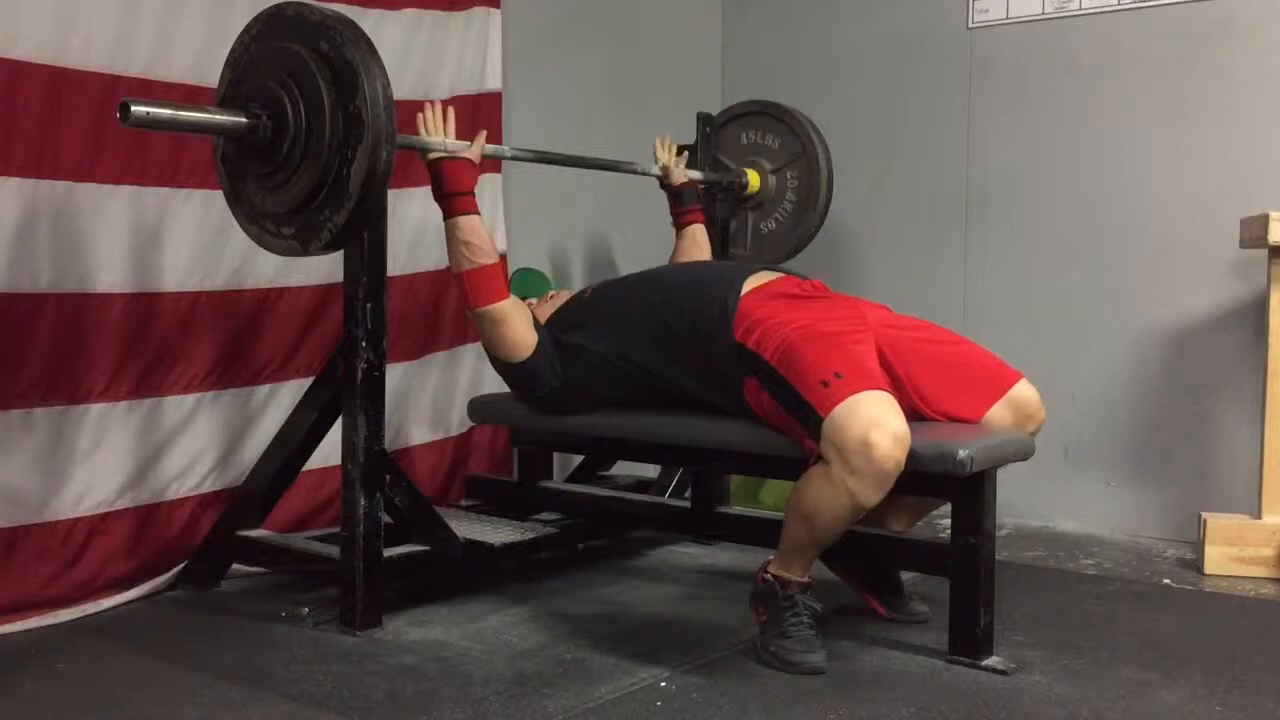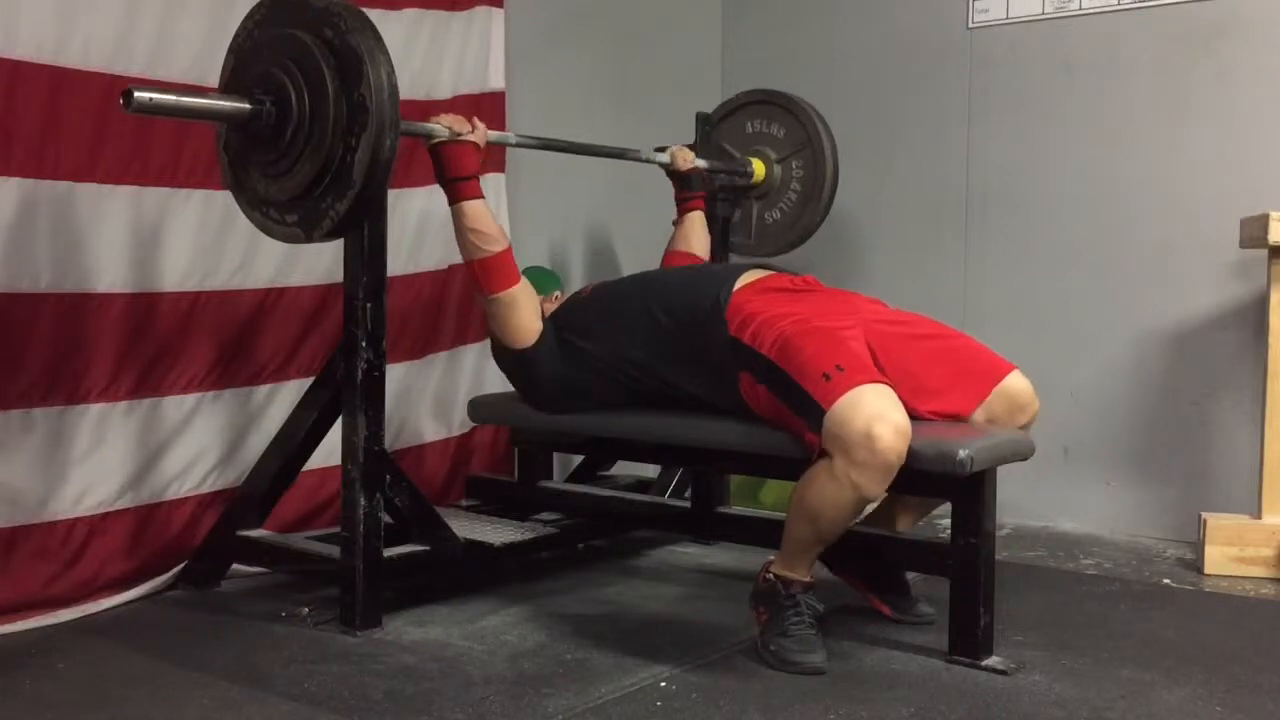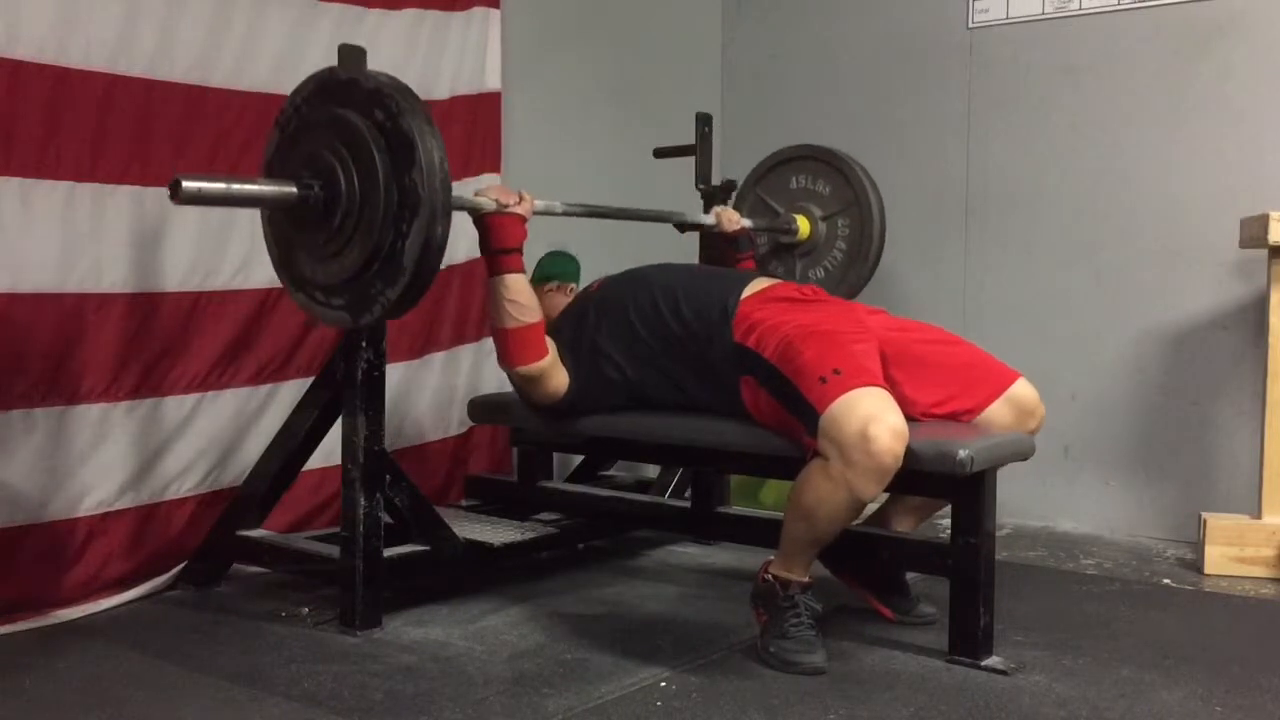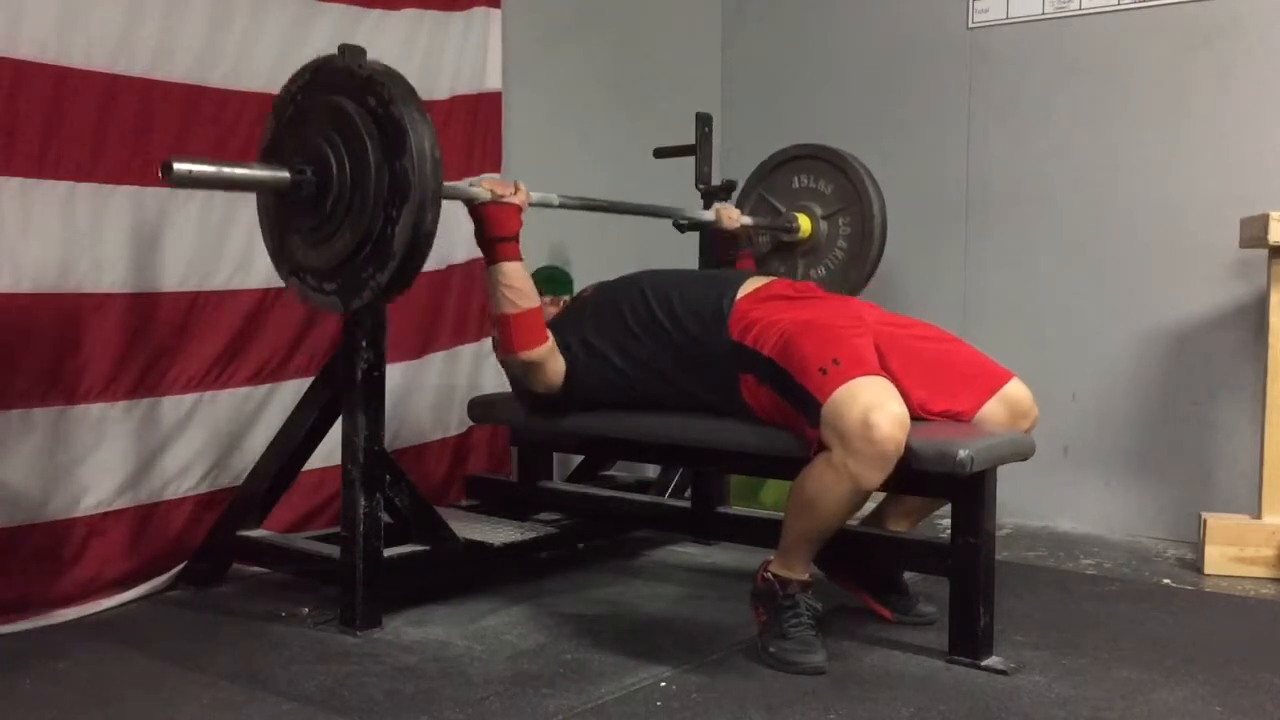
dt=1s
person 1, frame 1
left shoulder: (608, 322)
right shoulder: (553, 369)
left elbow: (692, 288)
right elbow: (484, 289)
left wrist: (682, 194)
right wrist: (454, 182)
left knee: (1017, 412)
right knee: (874, 446)
right ankle: (784, 585)
person 1, frame 2
left shoulder: (612, 324)
right shoulder: (554, 370)
left elbow: (689, 272)
right elbow: (497, 280)
left wrist: (690, 189)
right wrist: (459, 174)
left knee: (1012, 405)
right knee: (878, 437)
left ankle: (870, 550)
right ankle: (785, 586)
person 1, frame 3
left shoulder: (616, 320)
right shoulder: (564, 359)
right elbow: (525, 363)
left wrist: (739, 245)
right wrist: (503, 247)
left knee: (1017, 411)
right knee: (873, 439)
left ankle: (871, 552)
right ankle: (784, 586)
person 1, frame 4
left shoulder: (599, 323)
right shoulder: (561, 355)
right elbow: (525, 352)
left wrist: (738, 242)
right wrist: (500, 236)
left knee: (1011, 411)
right knee: (877, 430)
left ankle: (868, 552)
right ankle: (784, 584)
